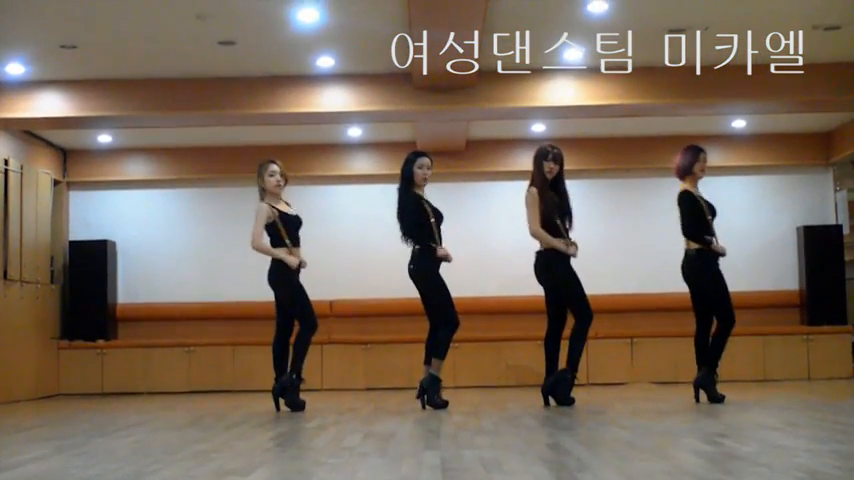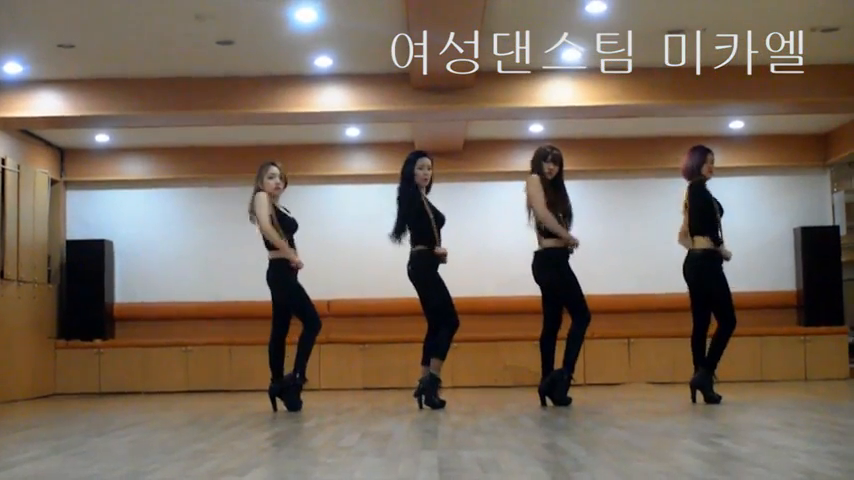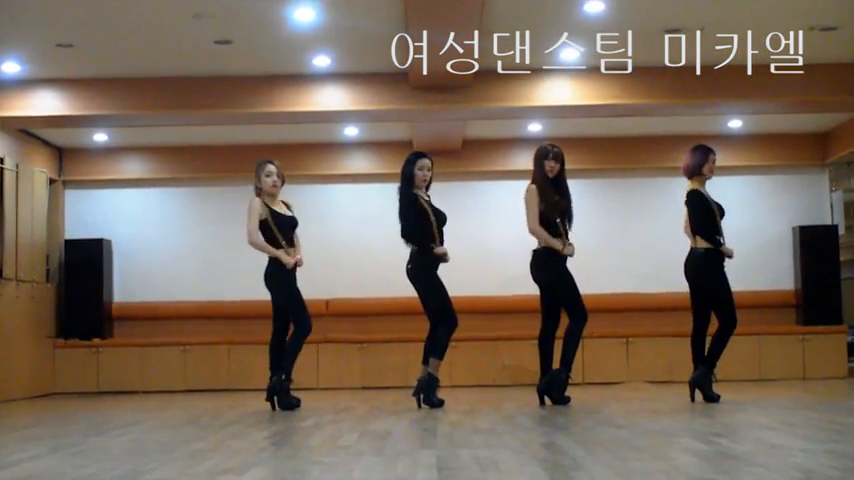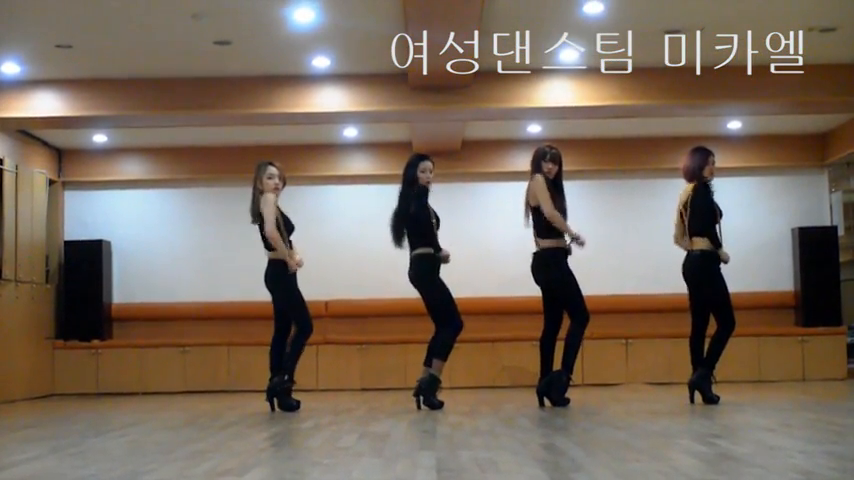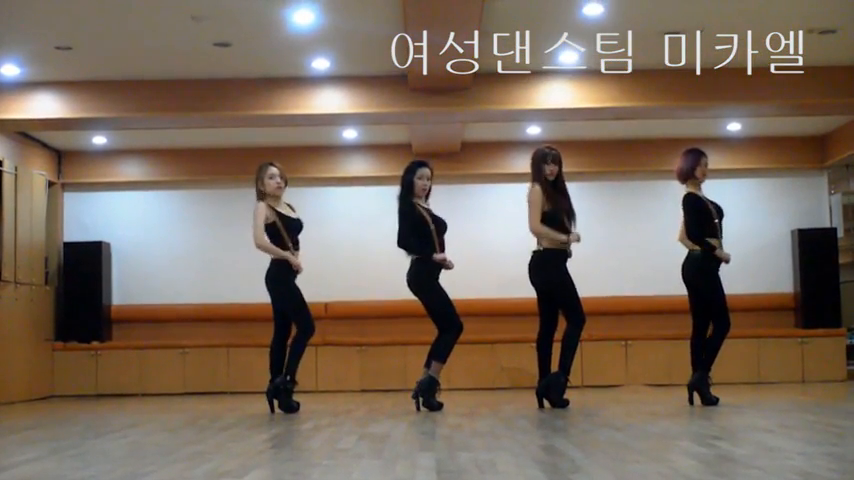
dt=0.4s
person 1, frame 1
left shoulder: (553, 191)
right shoulder: (536, 190)
right elbow: (535, 229)
left wrist: (567, 242)
right wrist: (566, 249)
left hip: (552, 262)
right hip: (553, 262)
left knee: (556, 323)
right knee: (584, 315)
left ankle: (552, 382)
right ankle: (568, 374)
person 1, frame 2
left shoulder: (554, 189)
right shoulder: (534, 181)
left elbow: (549, 222)
right elbow: (542, 214)
left wrist: (566, 240)
right wrist: (568, 237)
left hip: (550, 261)
right hip: (551, 260)
left knee: (552, 323)
right knee: (581, 316)
left ankle: (549, 382)
right ankle: (564, 374)
person 1, frame 3
left shoulder: (556, 190)
right shoulder: (535, 188)
left elbow: (558, 225)
right elbow: (533, 226)
left wrist: (566, 244)
right wrist: (561, 247)
left hip: (550, 261)
right hip: (548, 261)
left knee: (550, 322)
right knee: (578, 315)
left ankle: (547, 382)
right ankle: (561, 374)
person 1, frame 4
left shoulder: (551, 187)
right shoulder: (537, 181)
left elbow: (552, 222)
right elbow: (550, 213)
left wrist: (567, 236)
right wrist: (573, 235)
left hip: (548, 261)
right hip: (550, 261)
left knee: (552, 323)
right knee: (580, 316)
left ankle: (546, 383)
right ankle: (562, 375)
person 1, frame 5
left shoulder: (555, 191)
right shoulder: (538, 190)
right elbow: (535, 226)
left wrist: (565, 239)
right wrist: (565, 238)
left hip: (545, 263)
right hip: (549, 263)
left knee: (547, 325)
right knee: (576, 318)
left ankle: (546, 385)
right ankle: (559, 378)
person 2, frame 1
left shoulder: (690, 193)
right shoulder: (687, 194)
right elbow: (690, 230)
left wrist: (710, 245)
right wrist: (714, 246)
left hip: (695, 262)
right hip: (701, 262)
left knee: (704, 322)
right knee: (726, 319)
left ankle: (704, 376)
right ankle: (707, 373)
person 2, frame 2
left shoulder: (694, 191)
right shoulder: (698, 187)
left elbow: (684, 234)
right elbow: (707, 223)
right wrist: (722, 248)
left hip: (694, 262)
right hip: (705, 262)
left knee: (701, 323)
right knee: (727, 321)
left ankle: (701, 377)
right ankle: (704, 374)
person 2, frame 3
left shoulder: (696, 193)
right shoulder: (695, 194)
right elbow: (702, 228)
right wrist: (724, 248)
left hip: (696, 261)
right hip: (706, 261)
left knee: (700, 322)
right knee: (728, 320)
left ankle: (700, 376)
right ankle: (703, 372)
person 2, frame 4
left shoulder: (688, 194)
right shoulder: (702, 189)
left elbow: (678, 237)
right elbow: (706, 226)
right wrist: (721, 251)
left hip: (693, 263)
right hip: (704, 263)
left knee: (699, 324)
right knee: (726, 322)
left ankle: (699, 377)
right ankle: (703, 374)
person 2, frame 5
left shoulder: (696, 198)
right shoulder: (691, 198)
left elbow: (684, 236)
right elbow: (693, 233)
left wrist: (705, 251)
right wrist: (718, 252)
left hip: (697, 265)
right hip: (702, 266)
left knee: (701, 325)
right knee: (721, 323)
left ankle: (699, 379)
right ankle: (700, 377)
person 3, frame 1
left shoulder: (420, 199)
right shoulder: (412, 198)
left elbow: (429, 230)
right elbow: (417, 232)
left wrist: (439, 251)
right wrist: (436, 251)
left hip: (425, 264)
right hip: (424, 264)
left knee: (438, 323)
right knee: (448, 321)
left ankle: (428, 383)
right ankle: (431, 381)
person 3, frame 2
left shoulder: (423, 199)
right shoulder: (411, 194)
left elbow: (432, 227)
right elbow: (412, 225)
left wrist: (438, 250)
right wrist: (434, 248)
left hip: (426, 265)
right hip: (423, 265)
left knee: (437, 323)
right knee: (449, 321)
left ankle: (425, 382)
right ankle: (431, 381)
person 3, frame 3
left shoulder: (425, 199)
right shoulder: (410, 198)
left elbow: (434, 229)
right elbow: (409, 231)
left wrist: (440, 250)
right wrist: (433, 250)
left hip: (425, 265)
right hip: (421, 266)
left knee: (438, 323)
right knee: (447, 321)
left ankle: (424, 382)
right ankle: (429, 380)
person 3, frame 4
left shoulder: (417, 199)
right shoulder: (417, 196)
right elbow: (421, 225)
left wrist: (438, 253)
right wrist: (439, 250)
left hip: (425, 268)
right hip: (424, 268)
left knee: (444, 325)
right knee: (453, 323)
left ankle: (425, 381)
right ankle: (430, 381)
person 3, frame 5
left shoulder: (426, 208)
right shoulder: (408, 207)
right elbow: (404, 241)
left wrist: (442, 258)
right wrist: (432, 256)
left hip: (428, 274)
right hip: (422, 274)
left knee: (446, 328)
right knee: (453, 326)
left ankle: (425, 384)
right ankle: (430, 383)
person 4, frame 1
left shoulder: (285, 204)
right shoulder: (265, 206)
right elbow: (256, 243)
left wrist: (298, 257)
right wrist: (287, 258)
left hip: (288, 272)
right hip: (282, 272)
left knee: (284, 329)
right knee: (309, 323)
left ankle: (282, 383)
right ankle: (292, 378)
person 4, frame 2
left shoulder: (282, 209)
right shoulder: (261, 198)
right elbow: (265, 228)
left wrist: (296, 257)
right wrist: (291, 255)
left hip: (286, 272)
right hip: (280, 271)
left knee: (280, 330)
right knee: (312, 322)
left ankle: (278, 384)
right ankle: (296, 377)
person 4, frame 3
left shoulder: (285, 205)
right shoulder: (258, 204)
left elbow: (293, 235)
right elbow: (253, 238)
left wrist: (298, 255)
right wrist: (281, 256)
left hip: (287, 271)
right hip: (277, 272)
left knee: (281, 329)
right knee: (303, 325)
left ankle: (277, 384)
right ankle: (281, 380)
person 4, frame 4
left shoulder: (274, 207)
right shoulder: (266, 199)
right elbow: (271, 233)
left wrist: (295, 256)
right wrist: (289, 257)
left hip: (283, 272)
right hip: (279, 272)
left knee: (283, 330)
right knee: (304, 326)
left ankle: (276, 384)
right ankle: (284, 380)
person 4, frame 5
left shoulder: (288, 207)
right shoulder: (263, 207)
right elbow: (259, 241)
left wrist: (294, 259)
right wrist: (289, 257)
left hip: (285, 275)
right hip: (279, 274)
left knee: (282, 332)
right knee: (306, 327)
left ankle: (277, 385)
right ankle: (285, 381)
